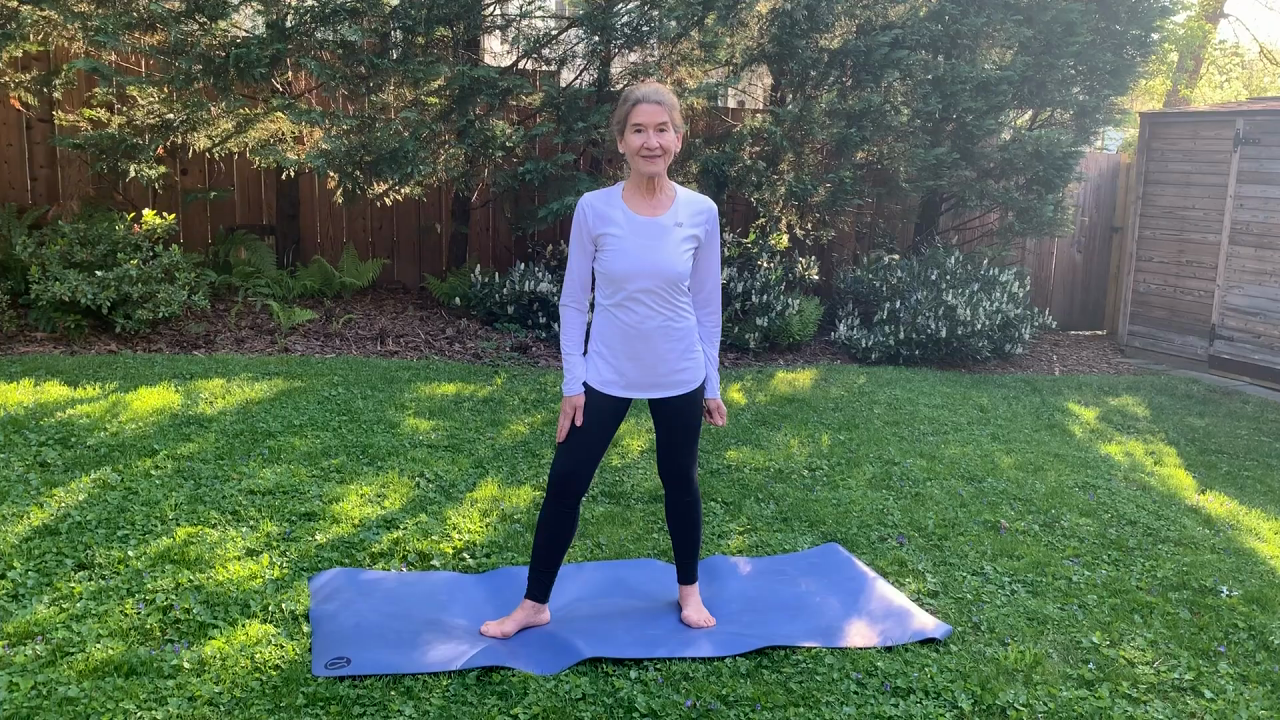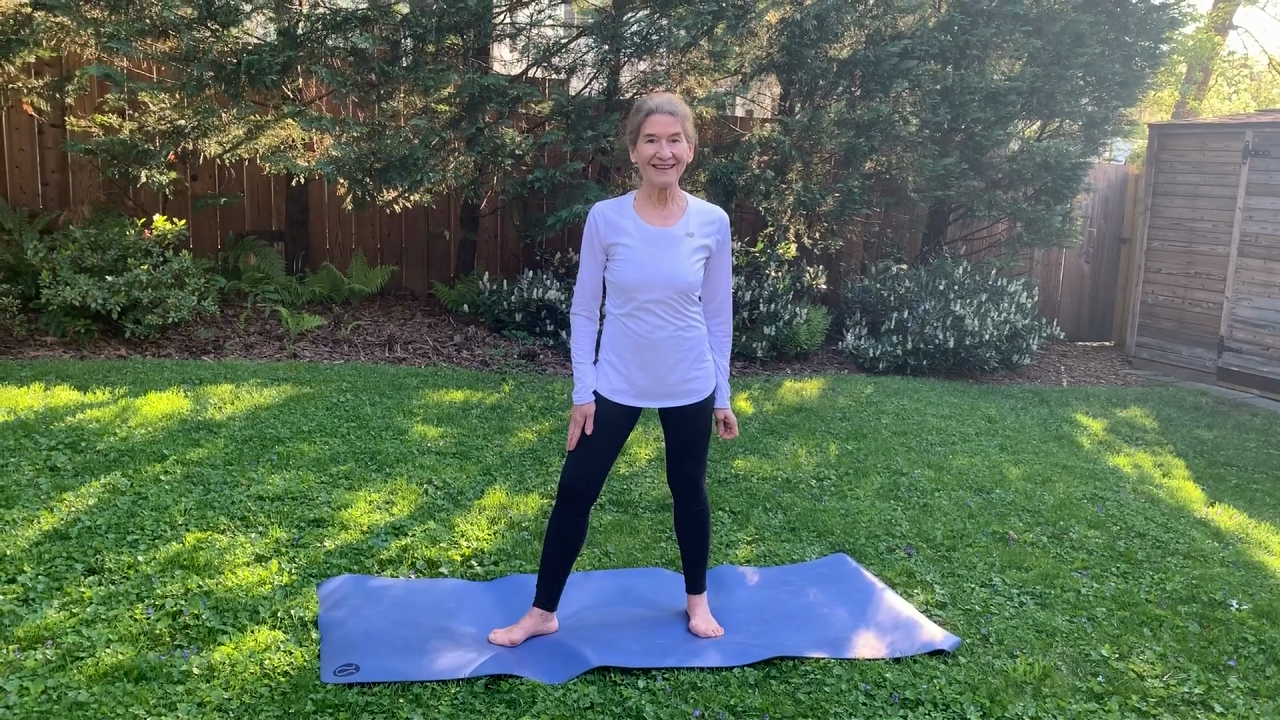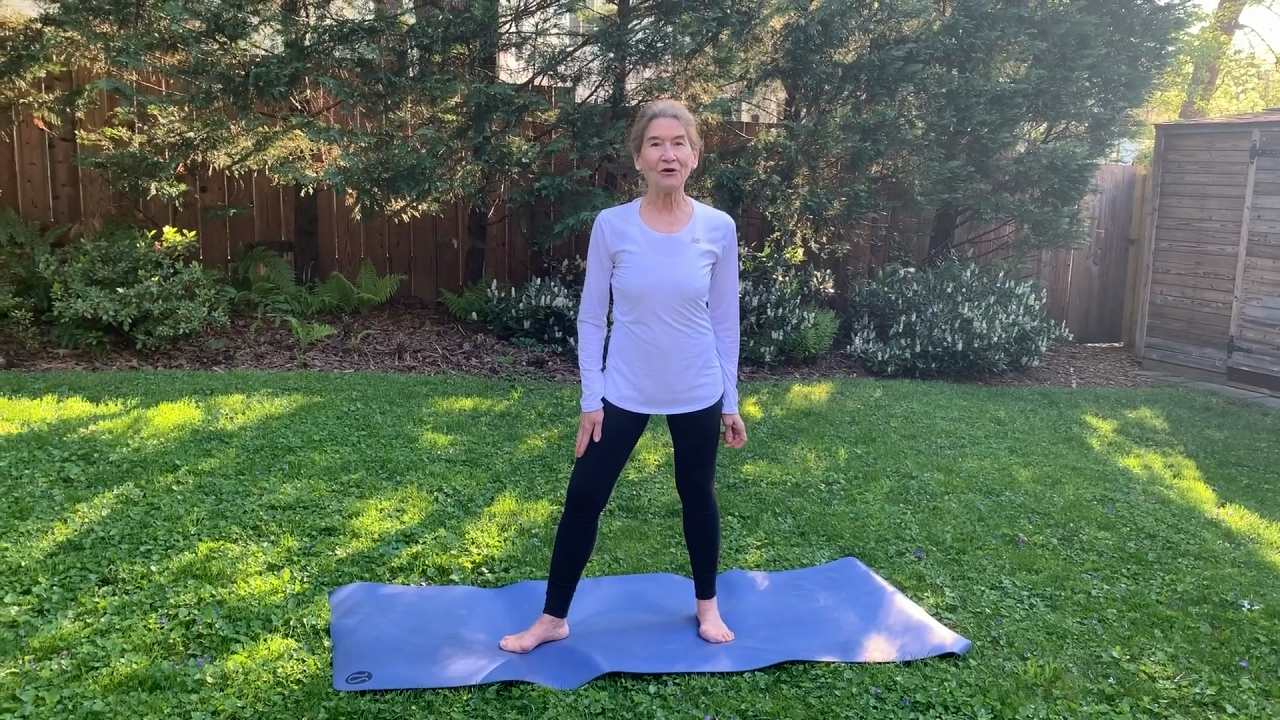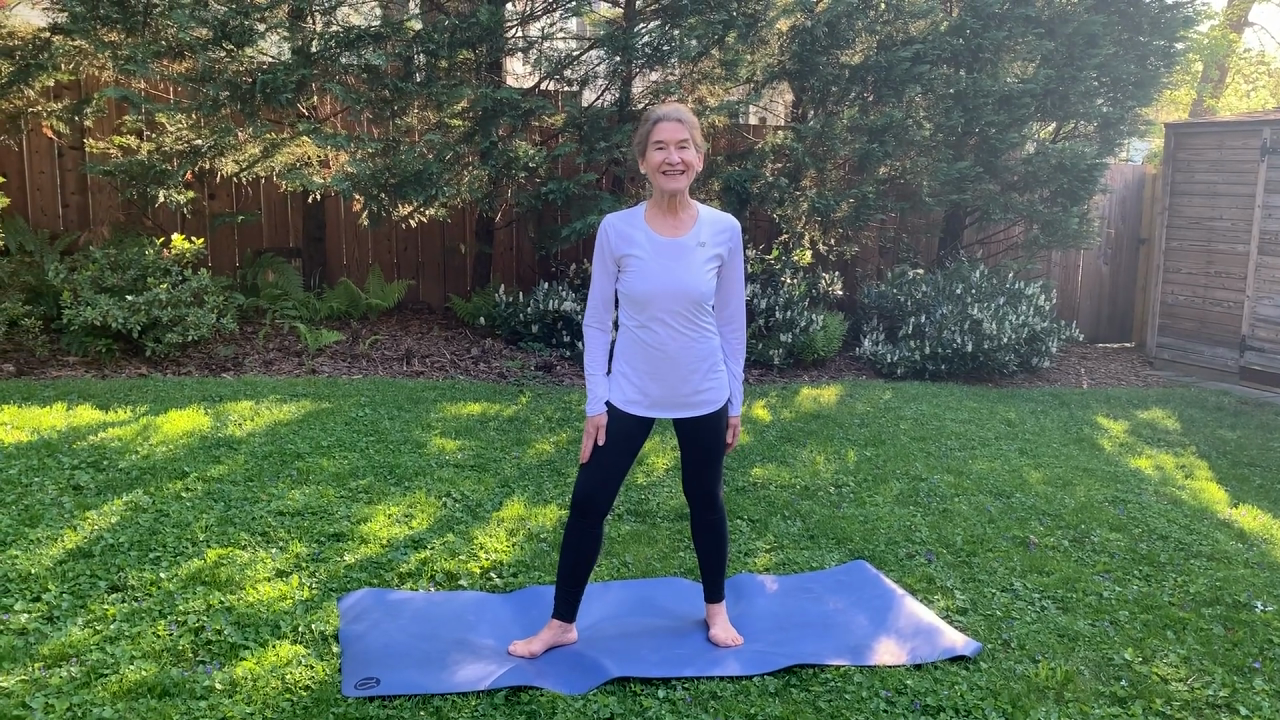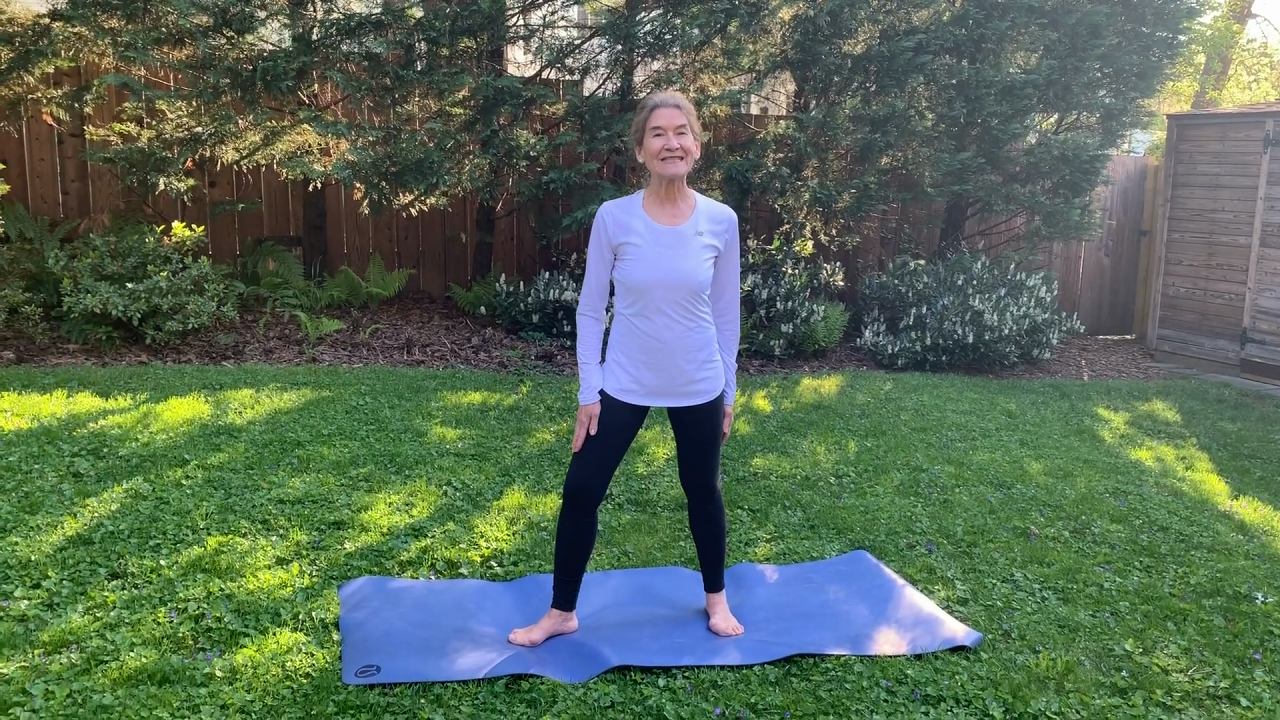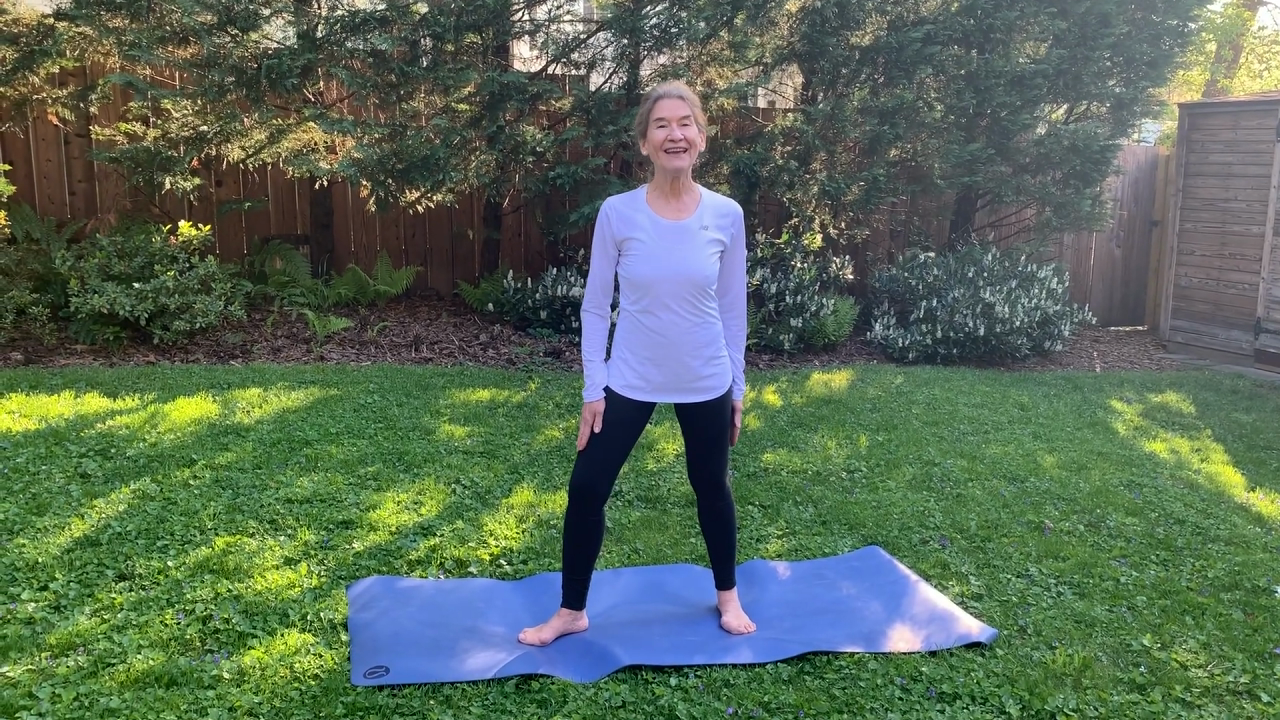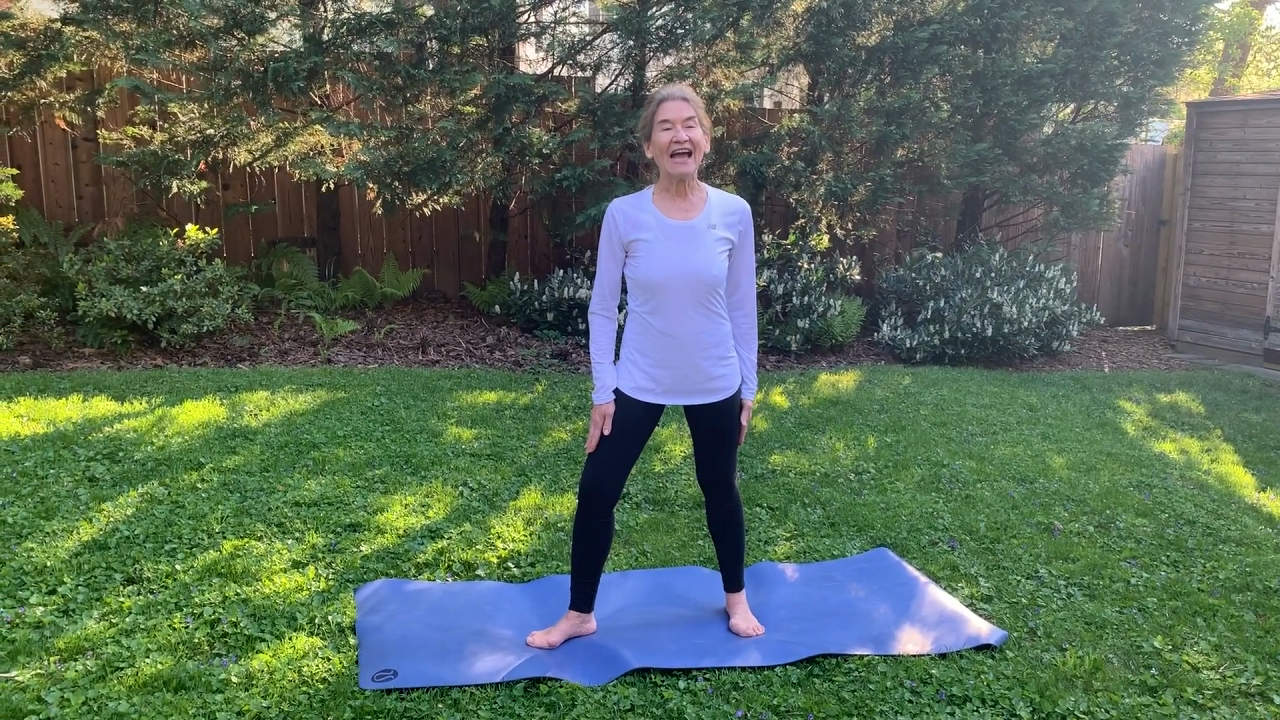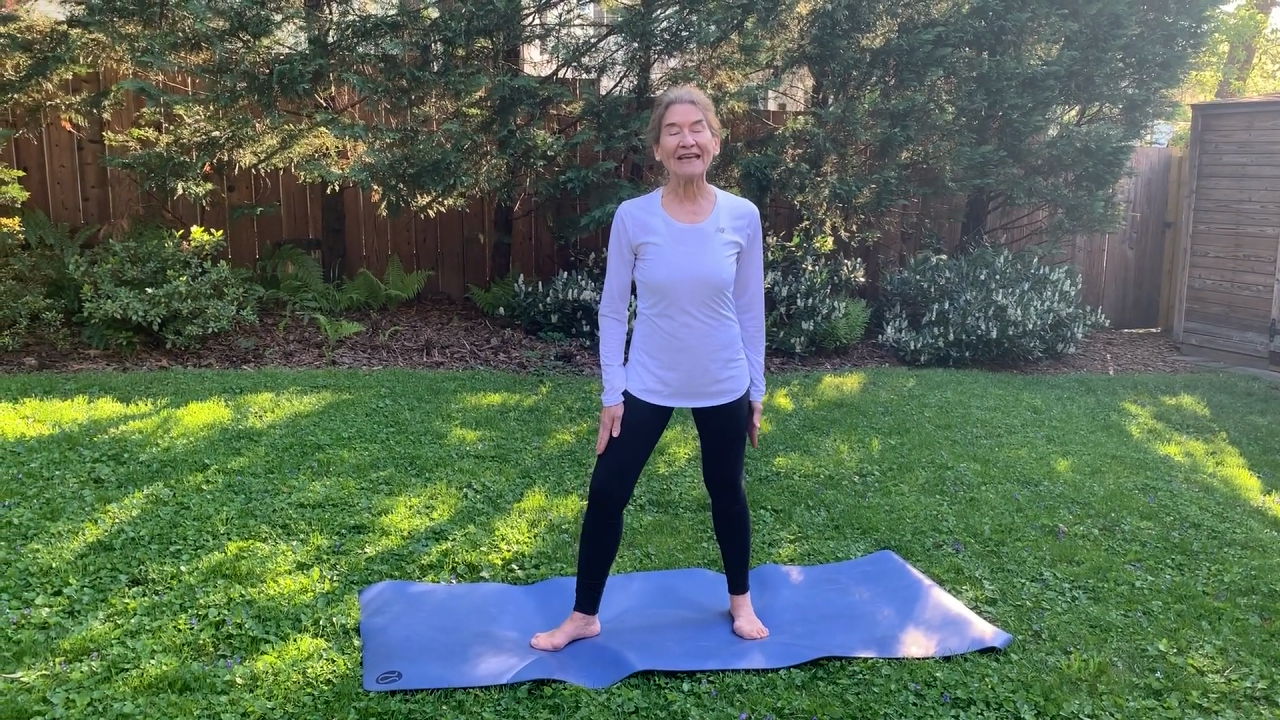
dt=0.7s
person 1, frame 1
left shoulder: (701, 212)
right shoulder: (594, 209)
left elbow: (707, 304)
right elbow: (573, 301)
left wrist: (712, 384)
right wrist: (572, 383)
left hip: (678, 377)
right hip: (606, 376)
left knee: (680, 481)
right knee: (565, 482)
left ankle: (689, 590)
right ankle: (535, 603)
person 1, frame 2
left shoulder: (713, 222)
right shoulder: (605, 218)
left elbow: (718, 314)
right elbow: (585, 309)
left wrist: (722, 395)
right wrist: (582, 391)
left hip: (689, 387)
right hip: (616, 385)
left knee: (689, 492)
right knee: (574, 491)
left ankle: (697, 599)
right ankle: (543, 611)
person 1, frame 3
left shoulder: (718, 228)
right shoulder: (611, 226)
left elbow: (724, 320)
right elbow: (591, 317)
left wrist: (730, 400)
right wrist: (590, 398)
left hip: (696, 394)
right hip: (623, 392)
left knee: (697, 497)
right knee: (583, 498)
left ankle: (706, 604)
right ankle: (552, 618)
person 1, frame 4
left shoulder: (724, 230)
right shoulder: (616, 230)
left elbow: (732, 322)
right elbow: (597, 321)
left wrist: (735, 402)
right wrist: (595, 403)
left hip: (702, 397)
right hip: (630, 396)
left knee: (705, 502)
right knee: (588, 503)
left ankle: (715, 608)
right ankle: (562, 622)
person 1, frame 5
left shoulder: (721, 221)
right shoulder: (613, 218)
left elbow: (726, 312)
right elbow: (590, 309)
left wrist: (728, 391)
right wrist: (588, 392)
left hip: (697, 387)
right hip: (624, 385)
left knee: (703, 492)
right knee: (580, 491)
left ankle: (716, 598)
right ankle: (561, 612)
person 1, frame 6
left shoulder: (726, 215)
right shoulder: (617, 213)
left elbow: (733, 308)
right elbow: (596, 305)
left wrist: (738, 387)
right wrist: (593, 388)
left hip: (705, 382)
right hip: (630, 381)
left knee: (711, 489)
right knee: (586, 489)
left ankle: (727, 595)
right ankle: (571, 611)
person 1, frame 7
left shoulder: (734, 213)
right shoulder: (622, 215)
left elbow: (742, 306)
right elbow: (603, 307)
left wrist: (748, 385)
right wrist: (603, 390)
left hip: (714, 383)
right hip: (639, 383)
left knee: (720, 490)
right knee: (596, 492)
left ankle: (736, 597)
right ankle: (579, 613)
person 1, frame 8
left shoulder: (743, 217)
right shoulder: (633, 217)
left elbow: (750, 309)
right elbow: (613, 310)
left wrist: (757, 389)
right wrist: (612, 393)
left hip: (723, 386)
right hip: (649, 385)
left knee: (727, 493)
right knee: (606, 494)
left ankle: (740, 600)
right ankle: (584, 616)
